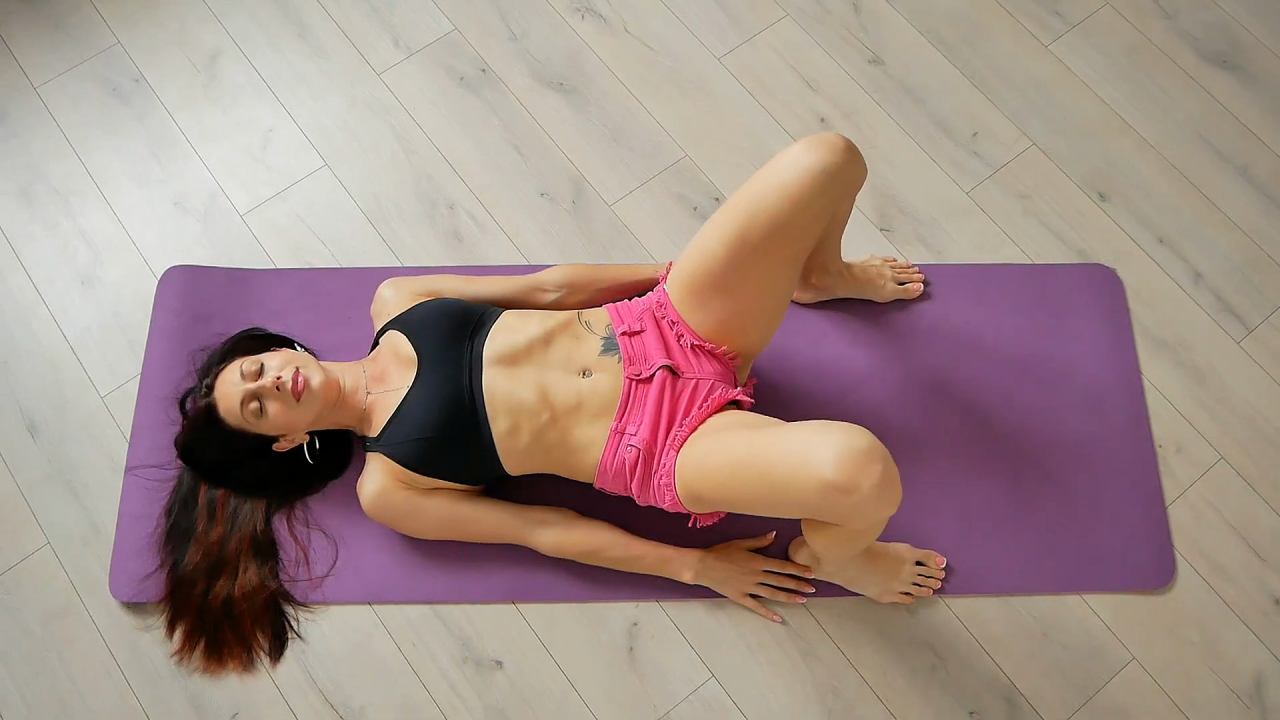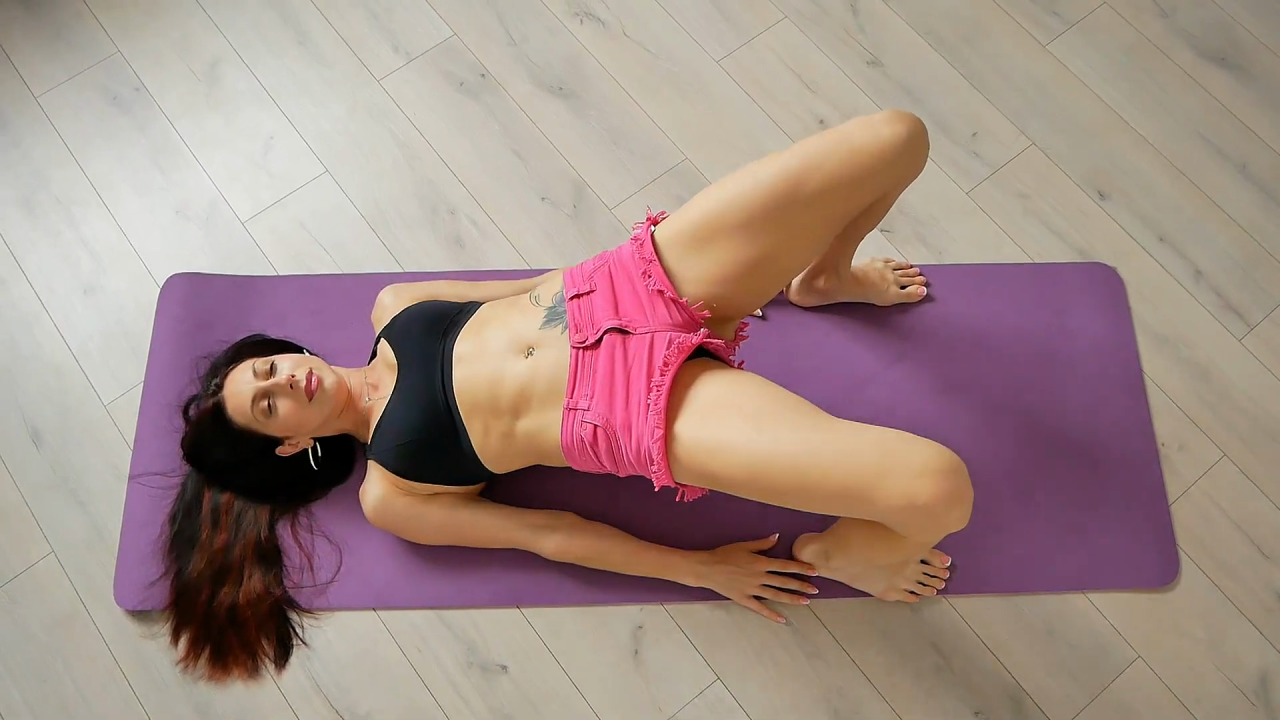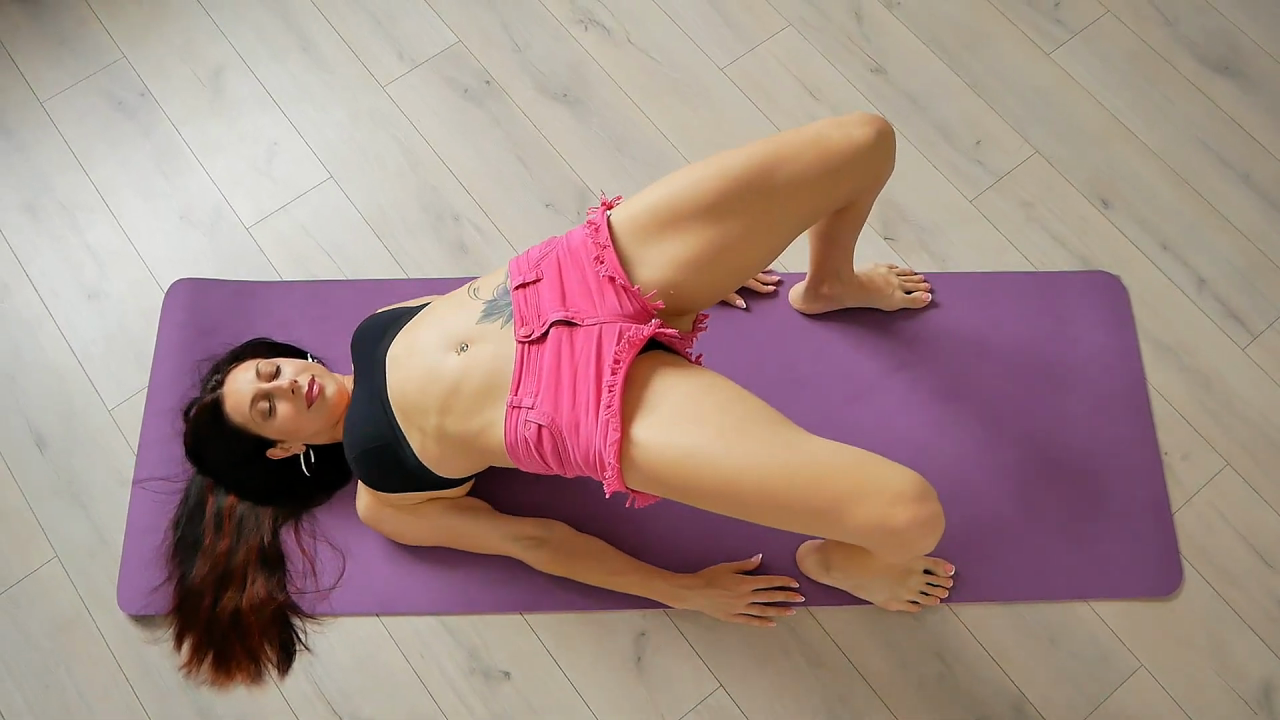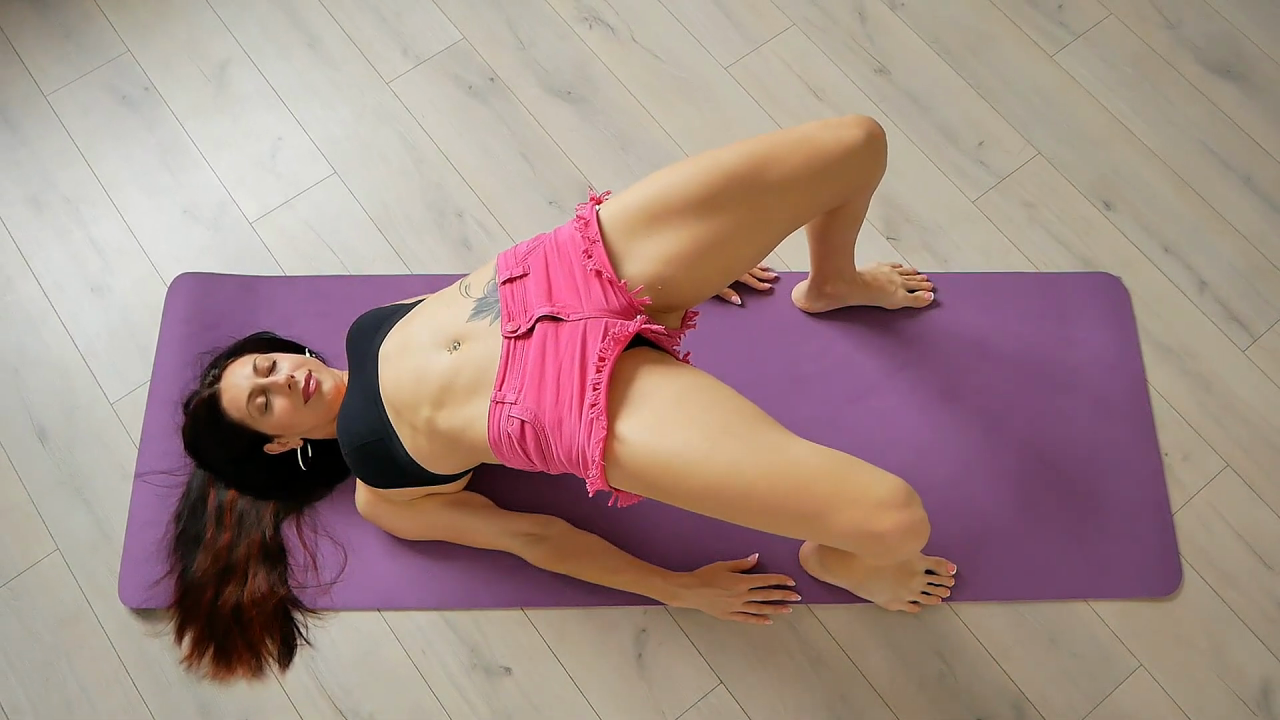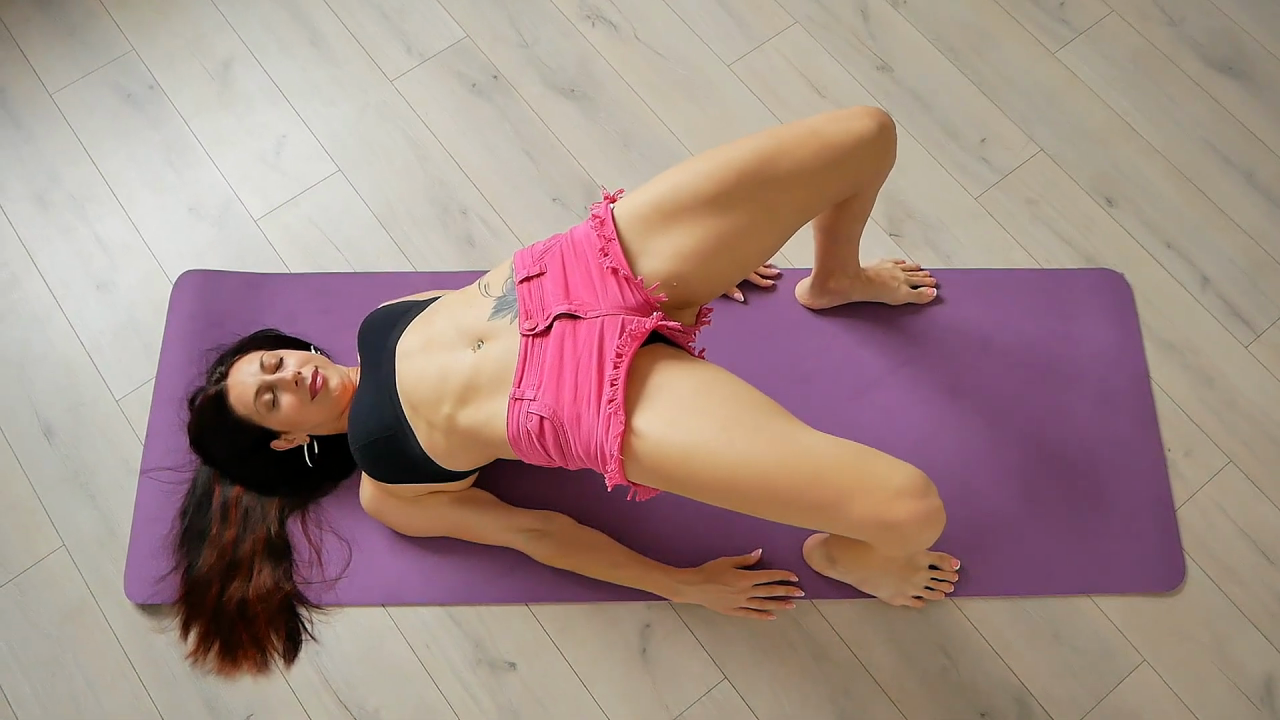
dt=1s
person 1, frame 1
left shoulder: (393, 305)
right shoulder: (385, 487)
left elbow: (546, 286)
right elbow: (543, 530)
left wrist: (681, 269)
right wrist: (696, 566)
left hip: (665, 328)
right hip: (672, 442)
left knee: (827, 158)
right knee: (858, 472)
left ankle: (820, 277)
right ankle: (832, 555)
person 1, frame 2
left shoulder: (391, 309)
right shoulder: (387, 493)
right elbow: (549, 535)
left wrist: (726, 275)
right wrist: (704, 571)
right hip: (651, 407)
left knee: (898, 136)
right knee: (937, 490)
left ankle: (822, 278)
right ankle: (835, 554)
person 1, frame 3
left shoulder: (377, 328)
right shoulder: (381, 498)
right elbow: (535, 543)
left wrist: (697, 272)
right wrist: (692, 594)
right hip: (608, 402)
left knee: (865, 139)
right knee: (908, 515)
left ankle: (828, 285)
right ankle: (834, 562)
person 1, frame 4
left shoulder: (367, 330)
right shoulder: (381, 492)
left elbow: (488, 283)
right elbow: (529, 536)
left wrist: (691, 263)
right hip: (601, 398)
left knee: (857, 141)
right knee: (892, 519)
left ankle: (831, 283)
right ankle: (836, 562)
person 1, frame 5
left shoulder: (382, 323)
right shoulder: (387, 489)
left elbow: (501, 281)
right elbow: (537, 534)
left wrist: (705, 258)
right wrist: (689, 588)
right hip: (619, 396)
left knee: (867, 132)
right knee: (909, 510)
left ankle: (835, 279)
right ankle: (841, 557)
